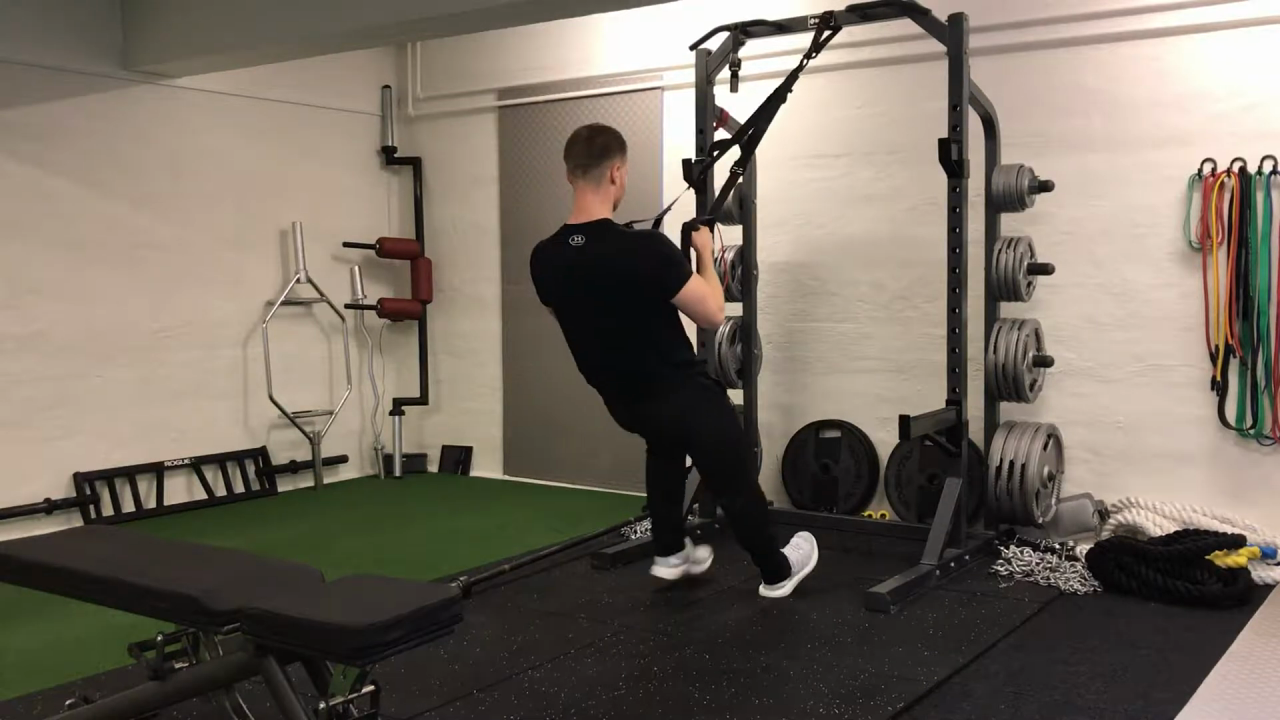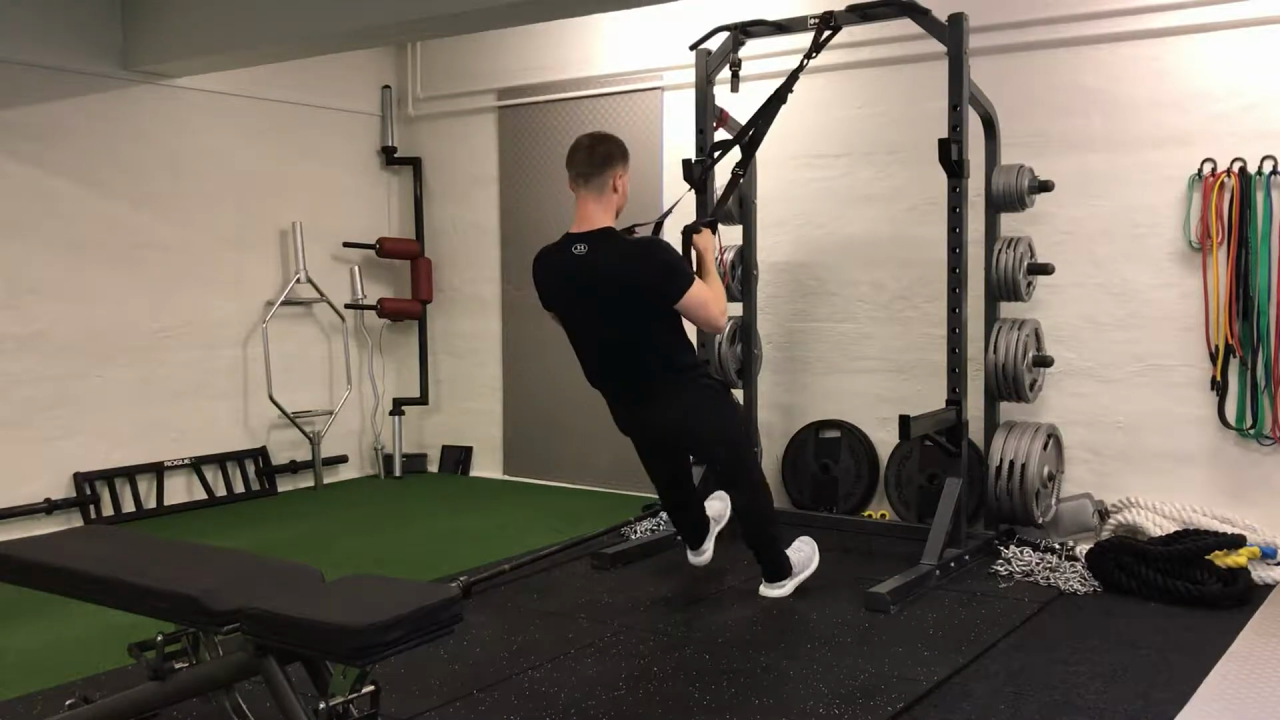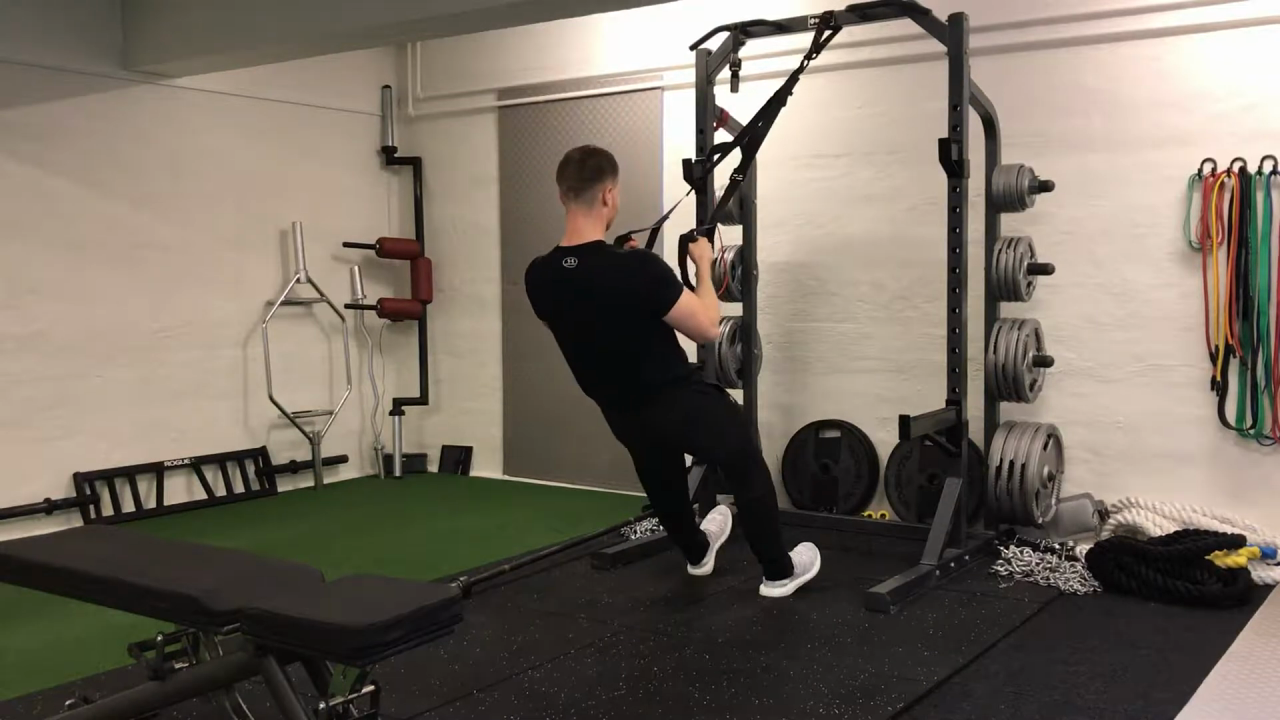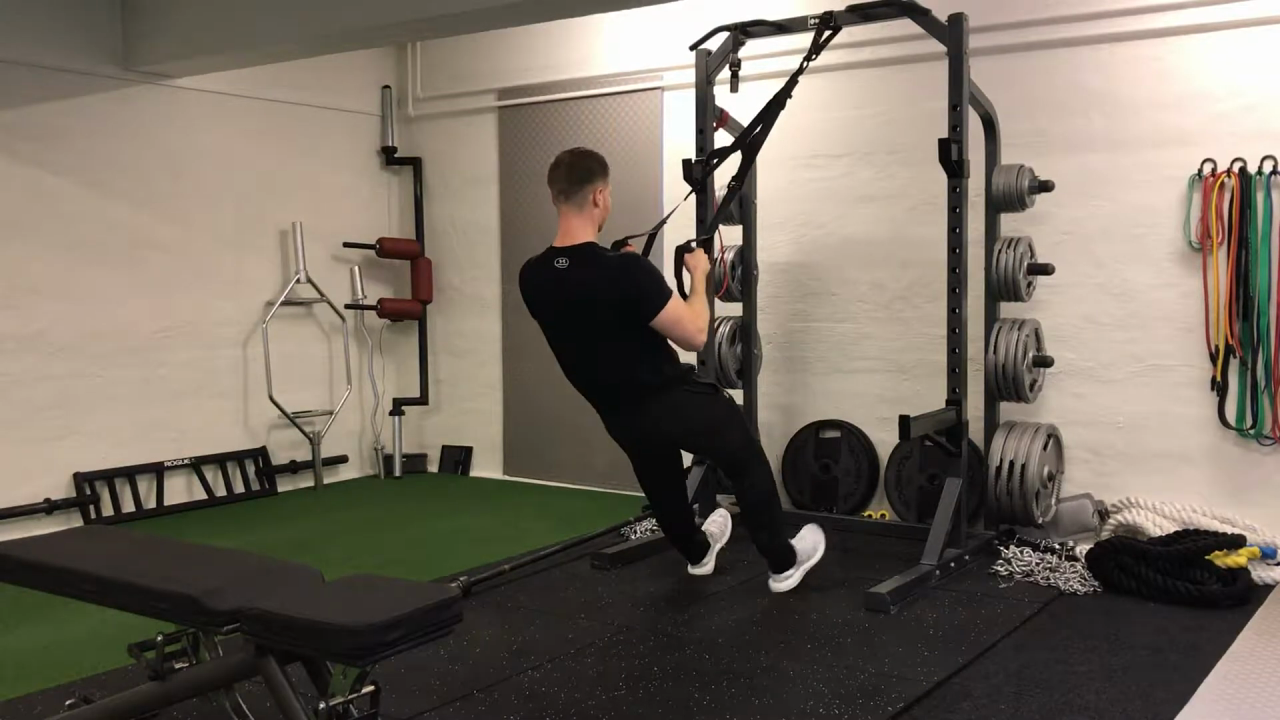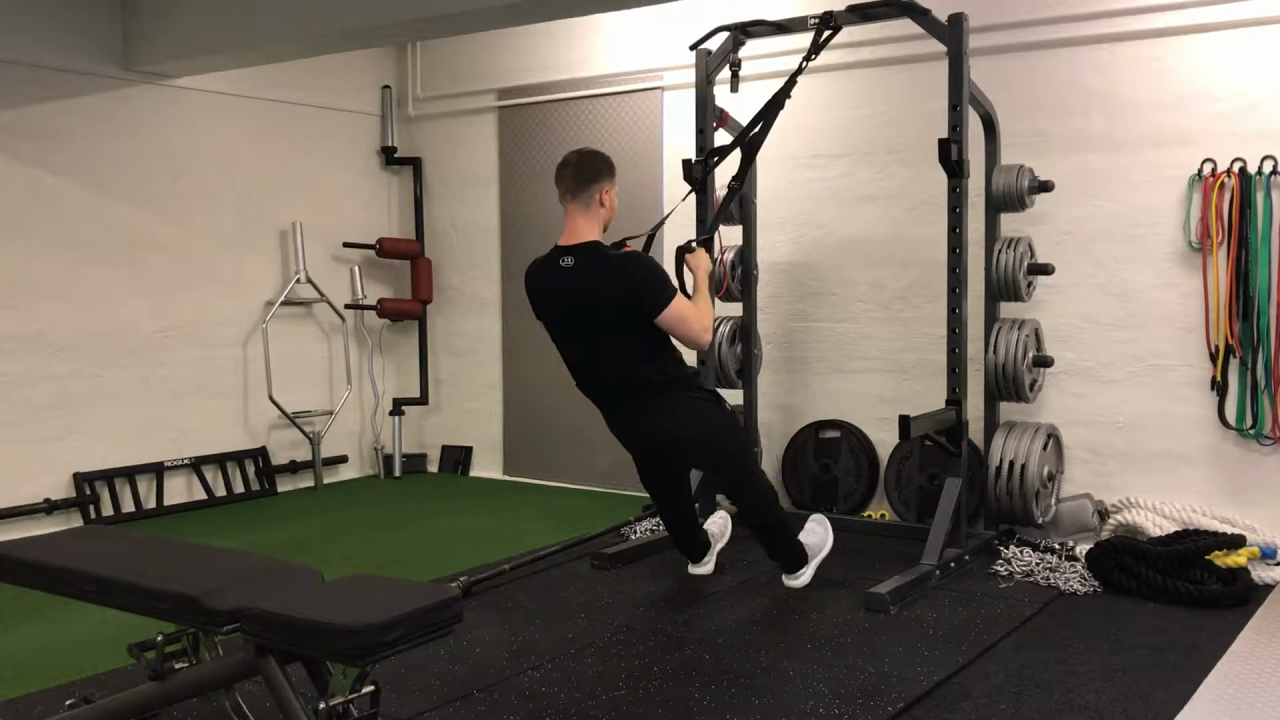
dt=0.2s
person 1, frame 1
left shoulder: (545, 260)
right shoulder: (645, 249)
right elbow: (712, 314)
right wrist: (704, 254)
left hip: (622, 400)
right hip: (681, 395)
left knee: (666, 446)
right knee: (734, 479)
left ankle: (671, 552)
right ankle: (777, 572)
person 1, frame 2
left shoulder: (548, 267)
right shoulder: (647, 256)
right elbow: (715, 318)
right wrist: (707, 257)
left hip: (627, 407)
right hip: (686, 399)
left knee: (667, 457)
right knee: (741, 476)
left ankle: (697, 538)
right ankle: (778, 571)
person 1, frame 3
left shoulder: (540, 278)
right shoulder: (637, 269)
right elbow: (706, 328)
right wrist: (703, 266)
left hip: (623, 414)
right hip: (681, 403)
left knee: (662, 475)
right knee: (746, 469)
left ankle: (696, 549)
right ankle: (779, 570)
person 1, frame 4
left shoulder: (533, 279)
right shoulder: (624, 272)
right elbow: (695, 335)
right wrist: (698, 275)
left hip: (620, 416)
right hip: (674, 403)
left knee: (661, 479)
right knee: (746, 460)
left ankle: (698, 551)
right ankle: (783, 561)
person 1, frame 5
left shoulder: (539, 278)
right shoulder: (630, 269)
right elbow: (699, 335)
right wrist: (701, 275)
left hip: (624, 417)
right hip: (679, 407)
left knee: (664, 480)
right knee: (743, 479)
left ankle: (698, 551)
right ankle: (794, 560)
